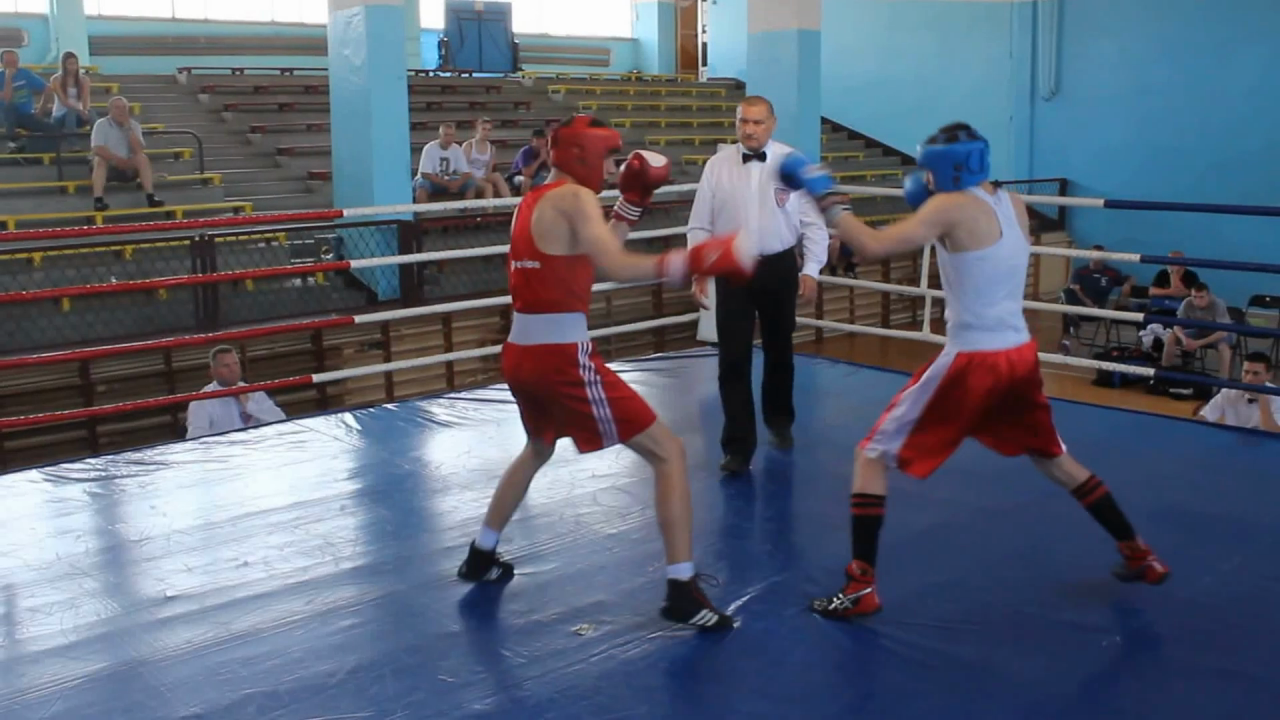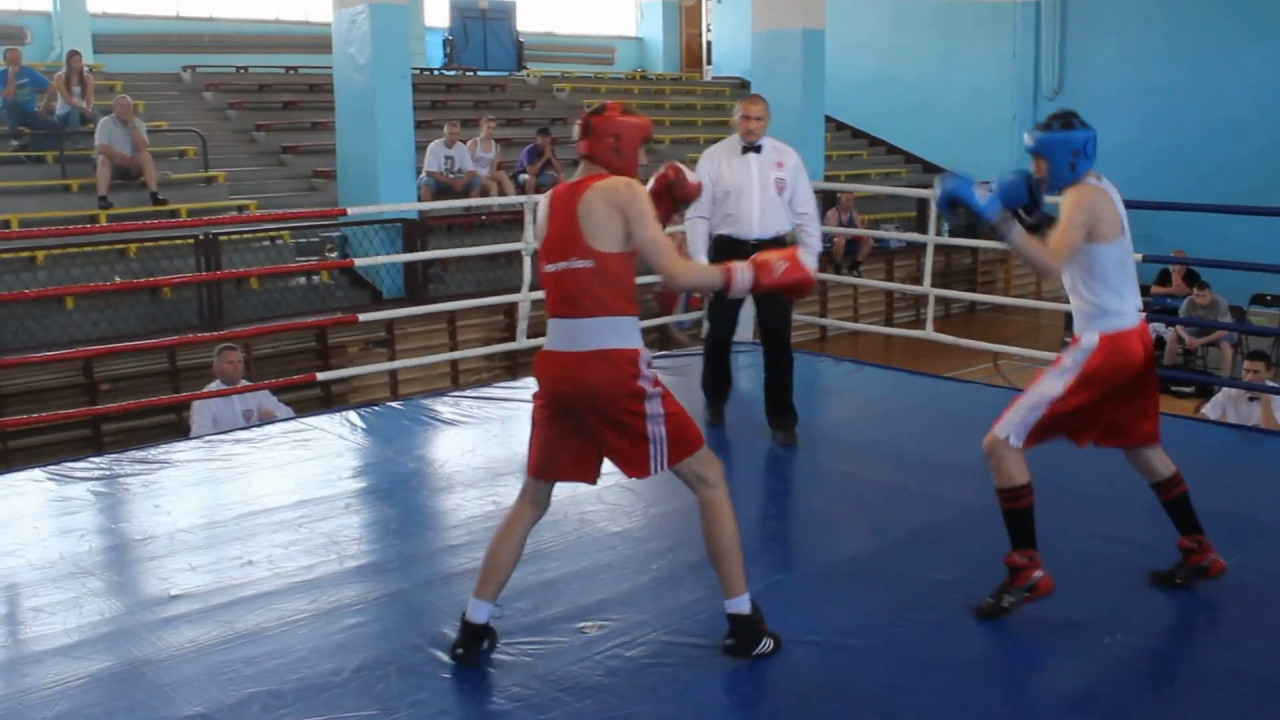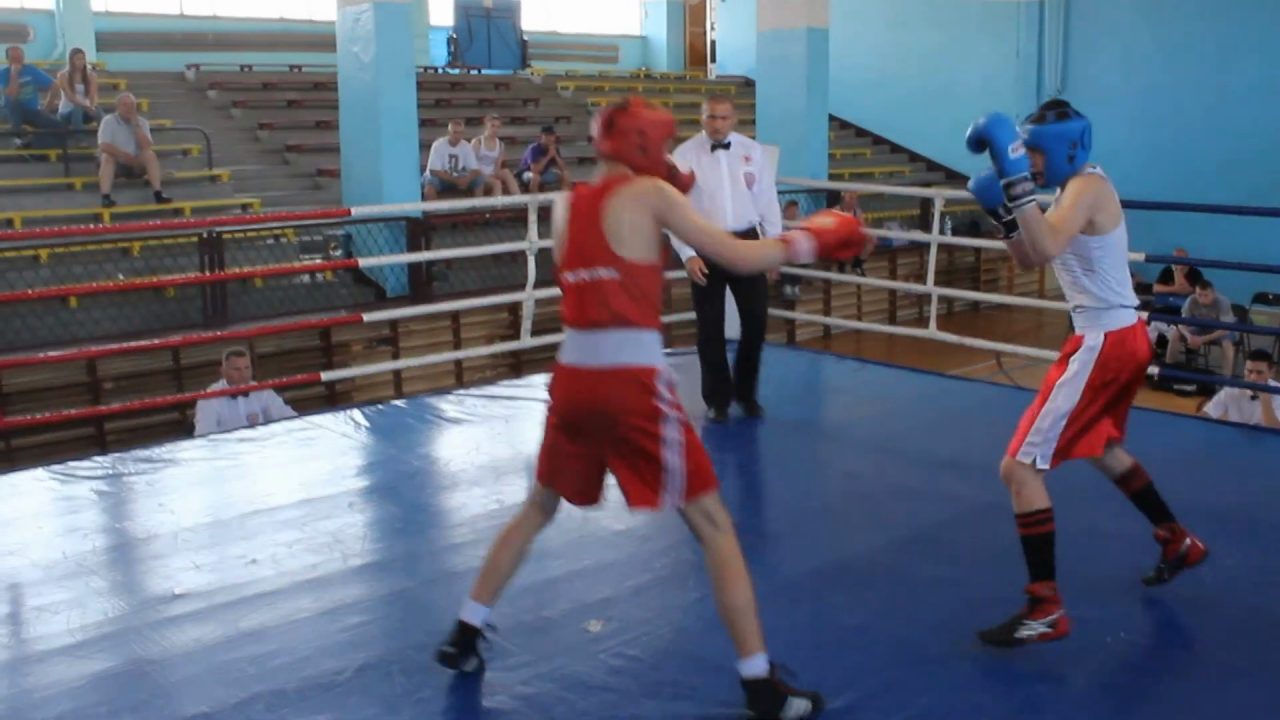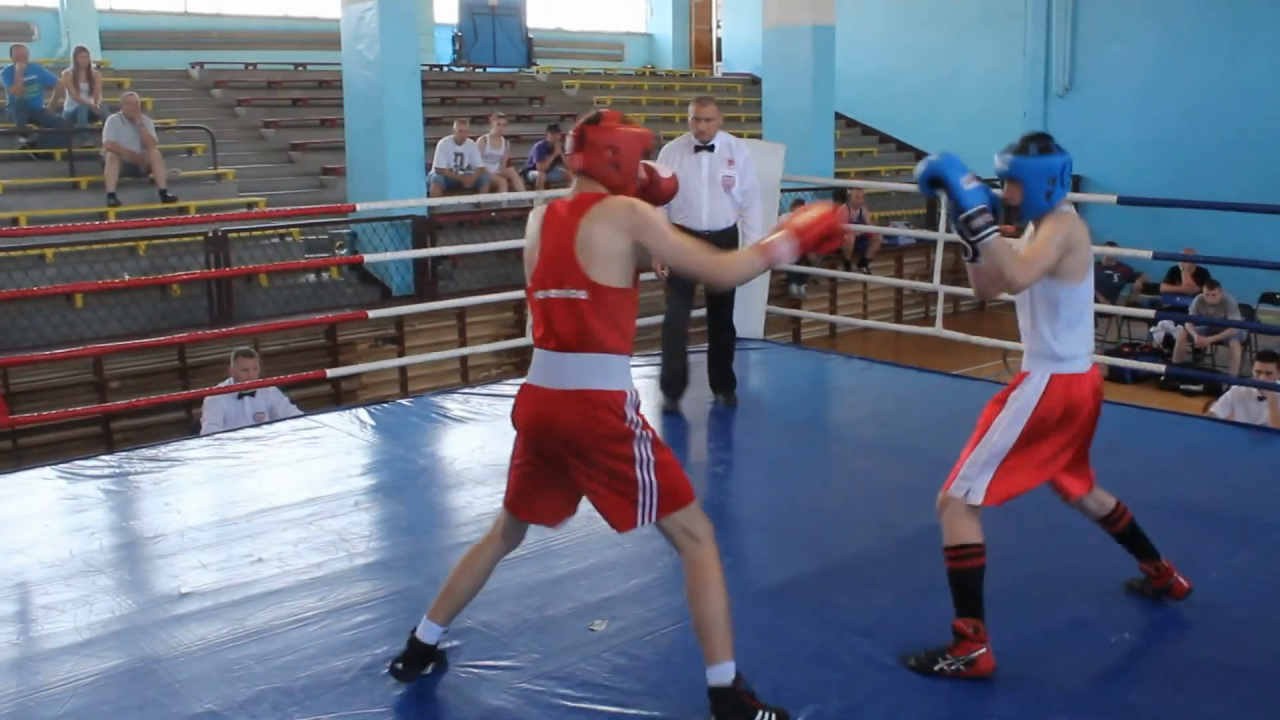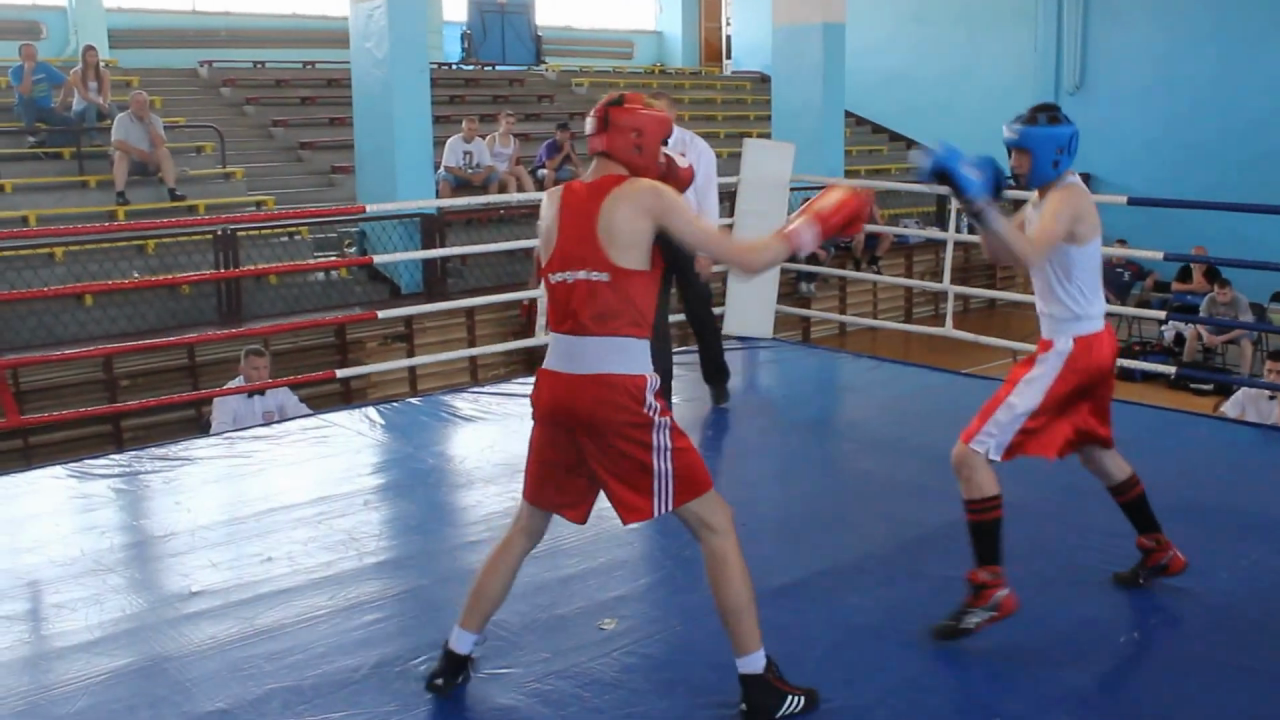
dt=0.5s
person 1, frame 1
left shoulder: (532, 202)
right shoulder: (573, 197)
right elbow: (617, 267)
left wrist: (634, 198)
right wrist: (696, 262)
left hip: (521, 354)
right hip: (564, 358)
left knee: (537, 450)
right knee: (669, 454)
left ankle: (481, 557)
right ankle: (682, 590)
person 1, frame 2
left shoulder: (549, 204)
right shoulder: (622, 191)
right elbow: (677, 275)
left wrist: (661, 207)
right wrist: (755, 273)
left hip: (558, 367)
right hip: (617, 368)
left knee: (531, 502)
right knee: (710, 482)
left ankle: (472, 631)
right ankle: (744, 623)
person 1, frame 3
left shoulder: (565, 205)
right shoulder: (652, 193)
right elbow: (740, 258)
right wrist: (809, 238)
left hip: (574, 380)
right hip: (637, 385)
left knee: (536, 511)
right knee: (715, 527)
left ankle: (465, 634)
person 1, frame 4
left shoulder: (540, 219)
right shoulder: (627, 215)
right elbow: (719, 273)
right wrist: (789, 240)
left hip: (538, 400)
right hip: (601, 412)
left knee: (504, 535)
right knee: (697, 540)
left ankle: (420, 649)
person 1, frame 5
left shoulder: (553, 203)
right shoulder: (649, 196)
right elbow: (746, 259)
right wrist: (817, 222)
left hip: (556, 387)
right hip: (621, 393)
left knee: (525, 529)
right knee: (715, 527)
left ankle: (455, 658)
person 2, frame 1
left shoulder: (952, 208)
right shoulder: (1014, 206)
left elbow: (872, 247)
left wrist: (824, 191)
left hip: (971, 363)
right hip: (1019, 356)
left knee: (874, 455)
right knee: (1055, 458)
left ankle: (860, 585)
right ankle: (1138, 557)
person 2, frame 2
left shoulder: (1082, 198)
right shoulder: (1099, 191)
left elbow: (1051, 264)
right elbow: (1064, 258)
left wrist: (996, 215)
right wrist: (1029, 216)
left hip: (1104, 347)
right hip: (1132, 339)
left knee: (1001, 443)
right knee: (1140, 446)
left ankle: (1027, 571)
right ankle: (1200, 553)
person 2, frame 3
left shoulder: (1087, 187)
right shoulder: (1072, 188)
left elbow: (1045, 250)
right elbow: (1027, 257)
left wrist: (1016, 180)
right wrist: (1001, 210)
left hip: (1107, 344)
right hip: (1108, 338)
left knee: (1020, 469)
right knee: (1098, 448)
left ankle: (1047, 608)
right ankle: (1177, 541)
person 2, frame 4
left shoulder: (1061, 229)
right shoulder: (1043, 225)
left elbow: (1014, 279)
right elbow: (987, 287)
left wrist: (974, 211)
right wrist: (970, 227)
left hip: (1051, 385)
right hip: (1075, 379)
left knee: (955, 502)
right knee: (1077, 487)
left ankle: (971, 643)
right ankle: (1163, 574)
person 2, frame 5
left shoulder: (1067, 197)
right shoulder: (1046, 196)
left elbow: (1029, 253)
right elbow: (997, 250)
left wrist: (975, 196)
right wrist: (981, 197)
left hip: (1072, 349)
right hip: (1087, 343)
left knee: (973, 453)
right knee: (1098, 451)
left ankle: (990, 587)
right ankle: (1160, 552)
person 3, frame 1
right shoulder: (717, 165)
left elbow: (813, 223)
right elbow: (700, 226)
left wrist: (810, 270)
right wrist: (699, 274)
left hip: (779, 268)
left knee: (779, 352)
right knee: (733, 361)
left ankle: (779, 422)
right ankle: (737, 448)
person 3, frame 2
left shoulder: (787, 158)
right shoulder: (714, 157)
left elbow: (805, 213)
right elbow: (698, 215)
left wrist: (809, 259)
right wrist: (700, 261)
left hip: (773, 253)
right hip: (728, 252)
left knee: (777, 340)
right knee: (719, 335)
left ankle: (782, 420)
right ankle: (715, 401)
person 3, frame 3
left shoulder: (753, 151)
right shoulder: (684, 155)
left elbow: (768, 202)
right wrist: (687, 254)
left hip: (746, 242)
left knee: (756, 322)
right knee: (710, 327)
left ankle: (745, 392)
right ankle: (717, 399)
person 3, frame 4
left shoulder: (739, 152)
right shoulder: (671, 152)
left elbow: (752, 205)
left hip: (723, 240)
left knee: (721, 318)
right knee: (676, 317)
left ankle: (723, 386)
right ankle: (673, 390)
person 3, frame 5
left shoulder: (696, 148)
left elbow: (709, 201)
left knee: (700, 314)
right knee: (652, 318)
left ankle: (718, 380)
right ankle: (662, 388)
